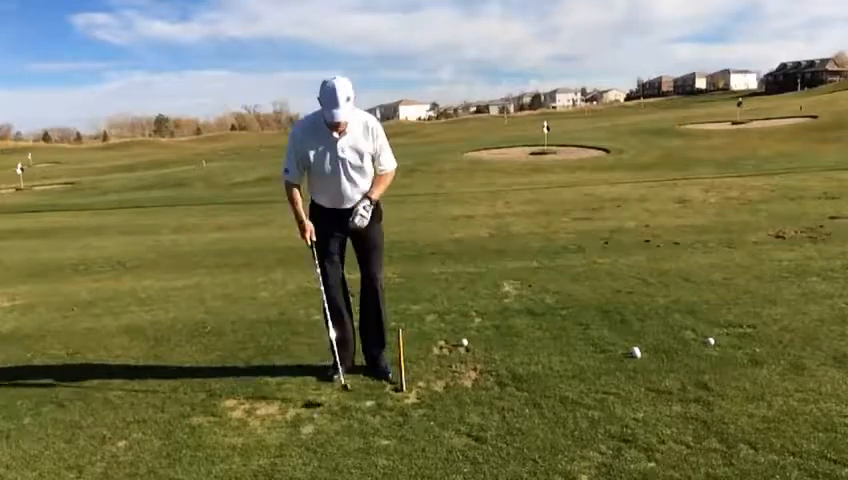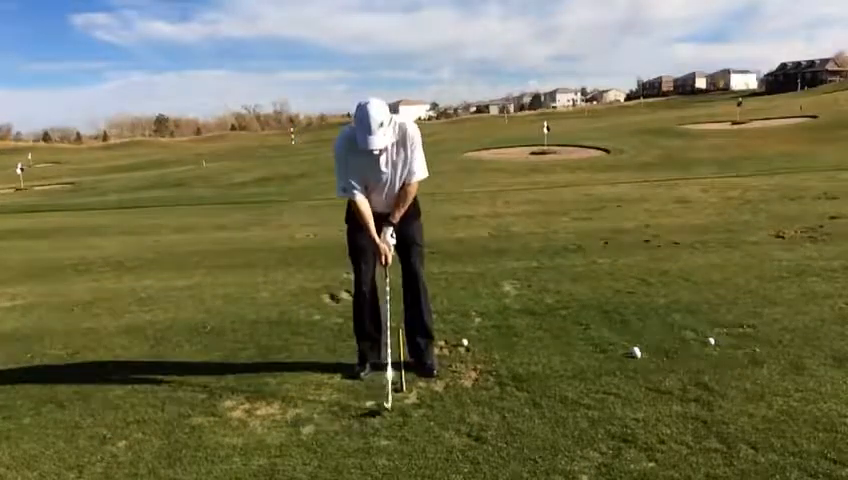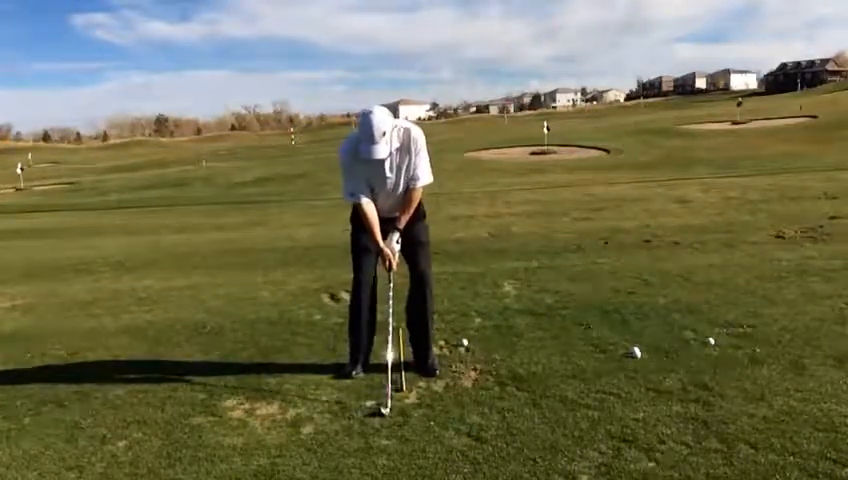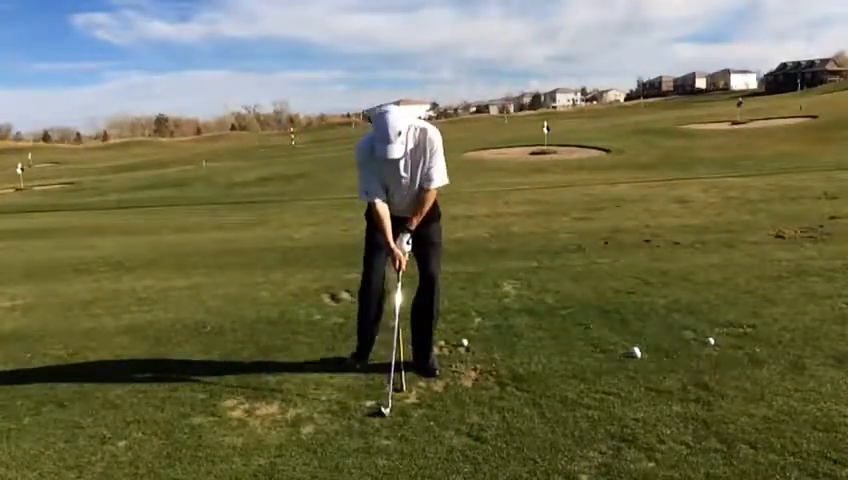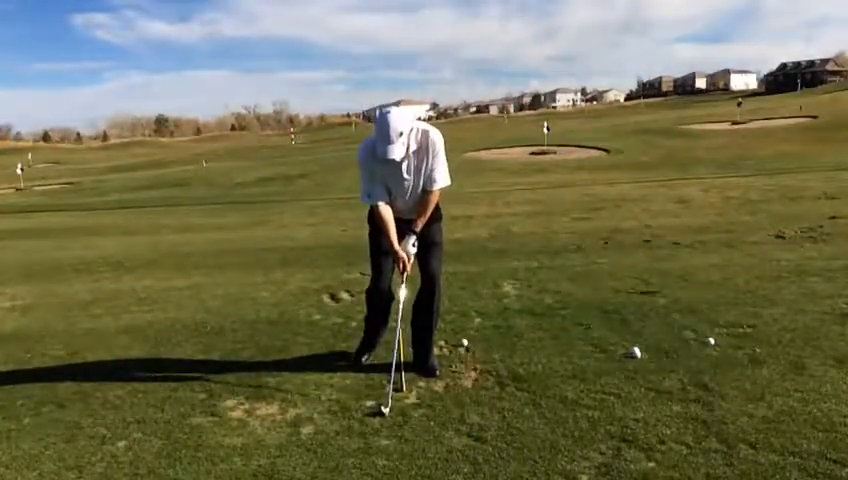
dt=1s
person 1, frame 1
left shoulder: (369, 125)
right shoulder: (302, 131)
left elbow: (387, 169)
right elbow: (292, 180)
left wrist: (369, 201)
right wrist: (301, 219)
left hip: (363, 212)
right hip: (325, 214)
left knee: (373, 283)
right knee: (332, 285)
left ankle: (375, 357)
right ankle: (342, 357)
person 1, frame 2
left shoulder: (408, 132)
right shoulder: (344, 144)
left elbow: (412, 182)
right elbow: (355, 196)
left wrist: (391, 224)
right wrist: (376, 240)
left hip: (403, 210)
right hip: (363, 214)
left knee: (414, 277)
right knee: (364, 283)
left ankle: (422, 354)
right ankle: (369, 356)
person 1, frame 3
left shoulder: (412, 136)
right shoulder: (349, 150)
left elbow: (417, 186)
right elbow: (362, 200)
left wrist: (397, 230)
right wrist: (380, 245)
left hip: (408, 213)
right hip: (369, 216)
left knee: (422, 278)
right knee: (363, 282)
left ankle: (424, 355)
right ankle: (358, 357)
person 1, frame 4
left shoulder: (429, 136)
right shoulder: (366, 148)
left elbow: (431, 188)
right elbow: (376, 200)
left wrist: (409, 230)
right wrist: (391, 245)
left hip: (423, 213)
right hip: (384, 215)
left knee: (430, 278)
right knee: (372, 279)
left ankle: (424, 354)
right ankle: (363, 348)
person 1, frame 5
left shoulder: (431, 138)
right shoulder: (368, 151)
left elbow: (434, 189)
right elbow: (379, 203)
left wrist: (414, 233)
right wrist: (395, 248)
left hip: (425, 215)
right hip: (387, 217)
left knee: (431, 279)
right knee: (380, 282)
left ankle: (423, 353)
right ankle: (369, 342)
